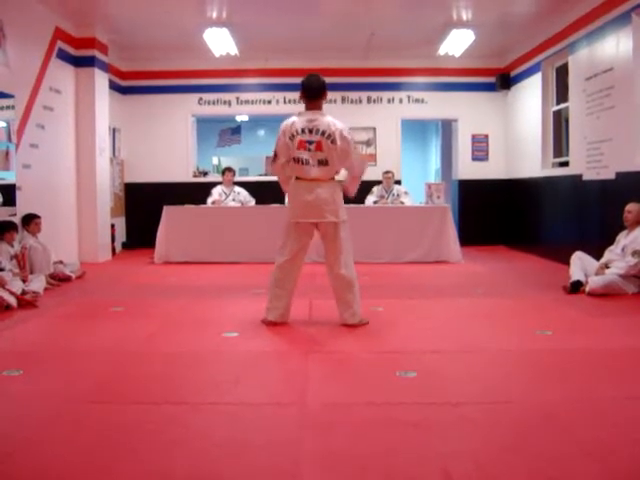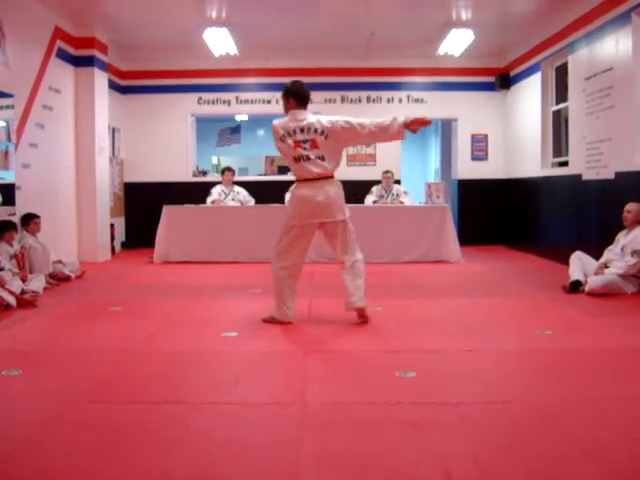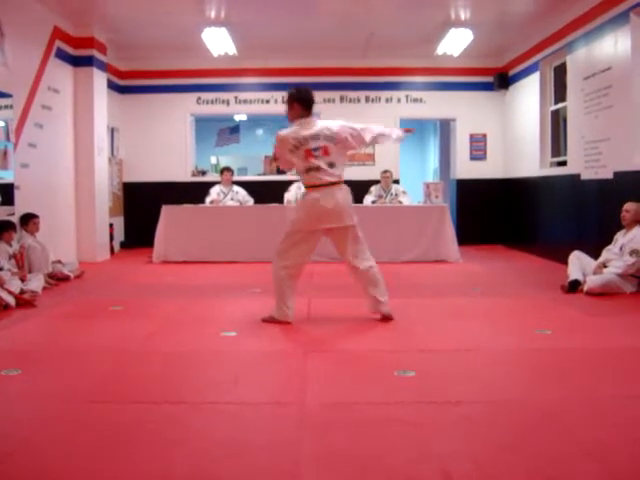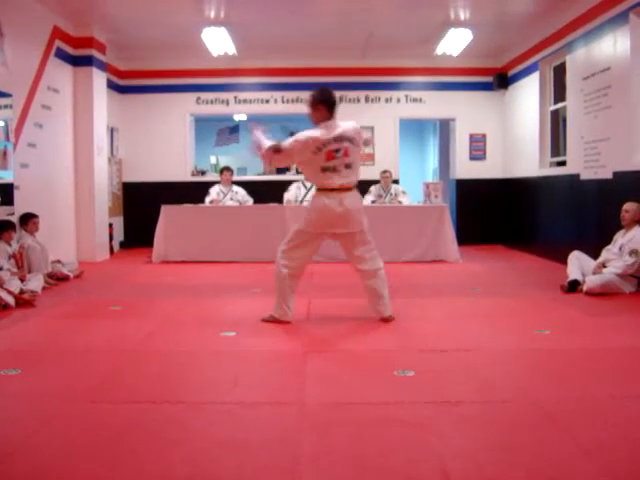
dt=0.2s
person 1, frame 1
left shoulder: (288, 126)
right shoulder: (337, 128)
left elbow: (279, 165)
right elbow: (356, 165)
right wrist: (349, 187)
left hip: (300, 196)
right hip: (329, 196)
left knee: (287, 259)
right knee: (340, 261)
left ankle: (275, 314)
right ankle: (351, 315)
person 1, frame 2
left shoulder: (278, 127)
right shoulder: (330, 123)
right elbow: (369, 128)
right wrist: (404, 124)
left hip: (303, 197)
right hip: (331, 193)
left knee: (285, 258)
right knee: (349, 254)
left ankle: (283, 313)
right ankle: (357, 304)
person 1, frame 3
left shoulder: (284, 137)
right shoulder: (335, 128)
left elbow: (284, 163)
right elbow: (367, 133)
right wrist: (397, 132)
left hip: (313, 202)
right hip: (340, 199)
left knee: (285, 259)
right knee: (360, 257)
left ankle: (281, 313)
right ankle: (383, 307)
person 1, frame 4
left shoulder: (309, 138)
right shoulder: (352, 130)
left elbow: (274, 155)
left wrist: (258, 136)
left hip: (323, 205)
right hip: (350, 203)
left knee: (288, 258)
right knee: (368, 260)
left ankle: (281, 312)
right ankle: (384, 310)
